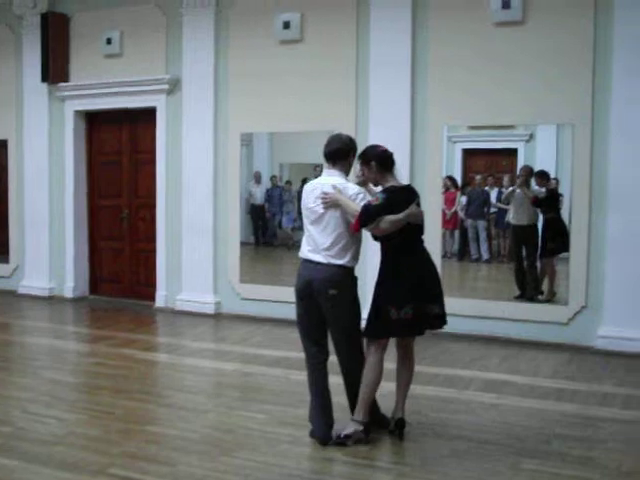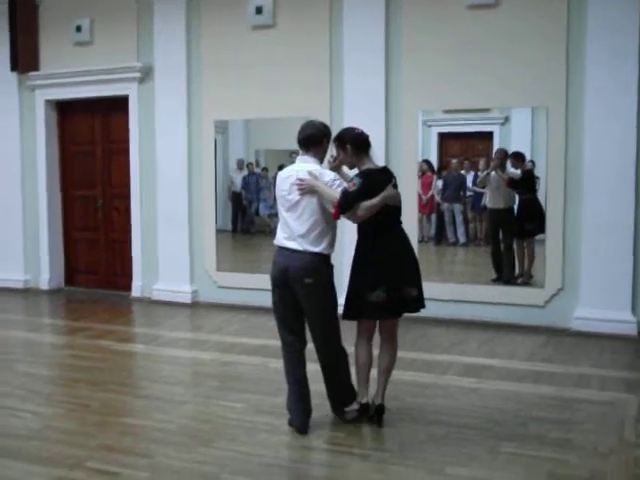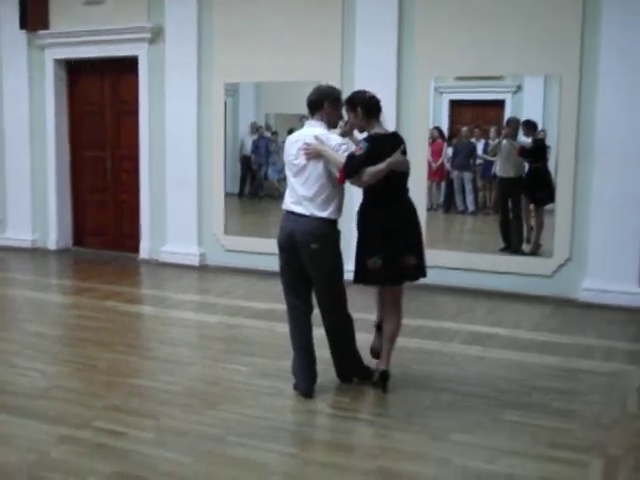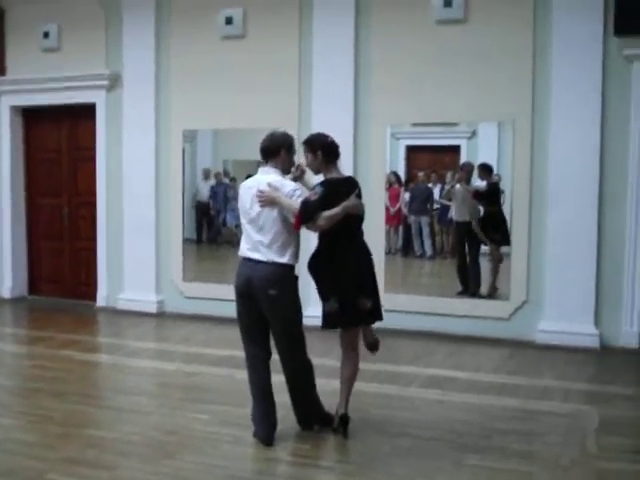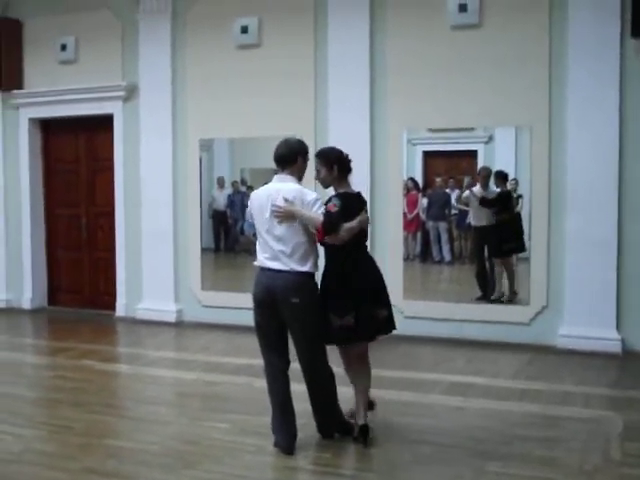
dt=0.7s
person 1, frame 1
left shoulder: (309, 188)
right shoulder: (351, 191)
right elbow: (379, 226)
right wrist: (409, 215)
left hip: (306, 272)
right hip: (335, 277)
left knee: (314, 353)
right knee: (350, 351)
left ankle: (320, 426)
right ankle: (365, 416)
person 1, frame 2
left shoulder: (283, 176)
right shoulder: (326, 178)
right elbow: (356, 213)
right wrist: (384, 197)
left hip: (281, 260)
right hip: (311, 264)
left knee: (291, 341)
right knee: (327, 340)
left ankle: (298, 414)
right ankle: (344, 404)
person 1, frame 3
left shoulder: (292, 140)
right shoulder: (333, 142)
right elbow: (361, 178)
right wrist: (391, 163)
left hip: (289, 224)
right hip: (317, 229)
left knee: (297, 305)
right knee: (333, 305)
left ankle: (303, 378)
right ankle: (349, 368)
person 1, frame 4
left shoulder: (245, 187)
right shoulder: (287, 187)
right elbow: (317, 222)
right wrist: (346, 206)
left hip: (245, 271)
right hip: (275, 275)
left knee: (256, 352)
right knee: (292, 351)
left ankle: (263, 426)
right ankle: (310, 415)
person 1, frame 5
left shoulder: (257, 196)
right shoulder: (305, 197)
right elbow: (335, 235)
right wrist: (360, 221)
left hip: (263, 281)
right hip: (296, 283)
left knee: (274, 361)
right knee: (313, 358)
left ankle: (284, 435)
right ankle: (330, 423)
person 2, frame 1
left shoulder: (388, 196)
right shoulder: (408, 192)
left elbow: (363, 217)
left wrist: (340, 199)
left hip: (398, 275)
right hip: (418, 274)
left knee: (376, 347)
right knee: (405, 346)
left ankle: (360, 421)
right ankle: (398, 415)
person 2, frame 2
left shoulder: (364, 178)
right shoulder: (385, 174)
left elbow: (344, 204)
left wrist: (317, 186)
right wrist: (339, 176)
left hip: (374, 258)
right hip: (396, 256)
left knee: (365, 330)
right knee: (388, 332)
left ankle: (363, 397)
right ankle: (378, 400)
person 2, frame 3
left shoulder: (372, 143)
right shoulder: (395, 139)
left elbow: (350, 169)
left wrist: (324, 150)
left hip: (380, 223)
right hip: (400, 221)
right knee: (392, 298)
right ankle: (383, 365)
person 2, frame 4
left shoulder: (327, 187)
right shoulder: (351, 184)
left elbow: (304, 215)
left wrist: (278, 198)
left hip: (336, 267)
right hip: (356, 263)
right knee: (348, 343)
right ankle: (342, 410)
person 2, frame 5
left shoulder: (340, 201)
right shoulder: (356, 199)
left elbow: (327, 226)
right elbow: (333, 224)
left wrist: (295, 212)
left hip: (346, 282)
right hip: (362, 279)
left knee: (352, 352)
right knee: (357, 353)
right ankle: (361, 418)
person 3, frame 1
left shoulder: (536, 192)
right shoulder: (513, 191)
right elbow: (504, 200)
left wrist: (523, 188)
right wrist: (516, 187)
left hip: (530, 228)
right hip: (516, 228)
left knee: (531, 262)
right knee: (518, 261)
left ankle: (532, 292)
right ankle: (522, 290)
person 3, frame 2
right shoulder: (489, 175)
right elbow: (479, 183)
left wrist: (499, 171)
right wrist: (490, 170)
left hip: (507, 211)
right hip: (492, 212)
left knee: (508, 245)
right knee: (494, 245)
left ankle: (509, 276)
right ankle: (499, 273)
person 3, frame 3
right shoulder: (500, 143)
right elbow: (490, 152)
left wrist: (510, 140)
right wrist: (502, 138)
left hip: (516, 180)
right hip: (502, 180)
left knee: (516, 214)
right knee: (503, 214)
left ankle: (517, 245)
right ankle: (507, 243)
person 3, frame 4
right shoulder: (456, 188)
right wrist: (455, 183)
left hip: (473, 224)
right hip: (459, 225)
left knee: (473, 258)
right knee: (460, 258)
left ankle: (474, 288)
right ankle: (465, 286)
person 3, frame 5
left shoulder: (495, 193)
right shoulder: (471, 192)
left hip: (492, 229)
right hip: (477, 229)
left knee: (493, 262)
right knee: (479, 262)
left ankle: (493, 292)
right ankle: (485, 292)
person 4, frame 1
left shoulder: (552, 193)
right shoulder: (549, 192)
left elbow: (536, 202)
right elbow: (539, 203)
left hip: (555, 229)
right hip: (549, 228)
left knee: (548, 261)
right knee: (544, 260)
left ankle: (551, 291)
person 4, frame 2
left shoulder: (527, 173)
right shoulder: (524, 173)
left elbow: (512, 183)
right elbow: (516, 186)
left hip: (531, 210)
right hip: (524, 208)
left knee: (529, 243)
right knee: (519, 241)
left ankle: (528, 274)
right ankle: (522, 271)
person 4, frame 3
left shoulder: (539, 142)
right shoulder: (535, 142)
left elbow: (524, 153)
right elbow: (528, 156)
left hip: (539, 178)
right hip: (533, 176)
left knee: (538, 212)
left ankle: (535, 242)
right ankle: (530, 231)
person 4, frame 4
left shoulder: (493, 186)
right shoulder: (491, 185)
left elbow: (478, 195)
right elbow: (483, 199)
left hip: (494, 221)
right hip: (490, 220)
person 4, frame 5
left shoulder: (503, 195)
right shoulder: (506, 194)
left elbow: (487, 203)
left wrist: (472, 192)
left hip: (505, 230)
right hip: (503, 229)
left knee: (504, 262)
right knee: (506, 262)
right ankle: (511, 292)
